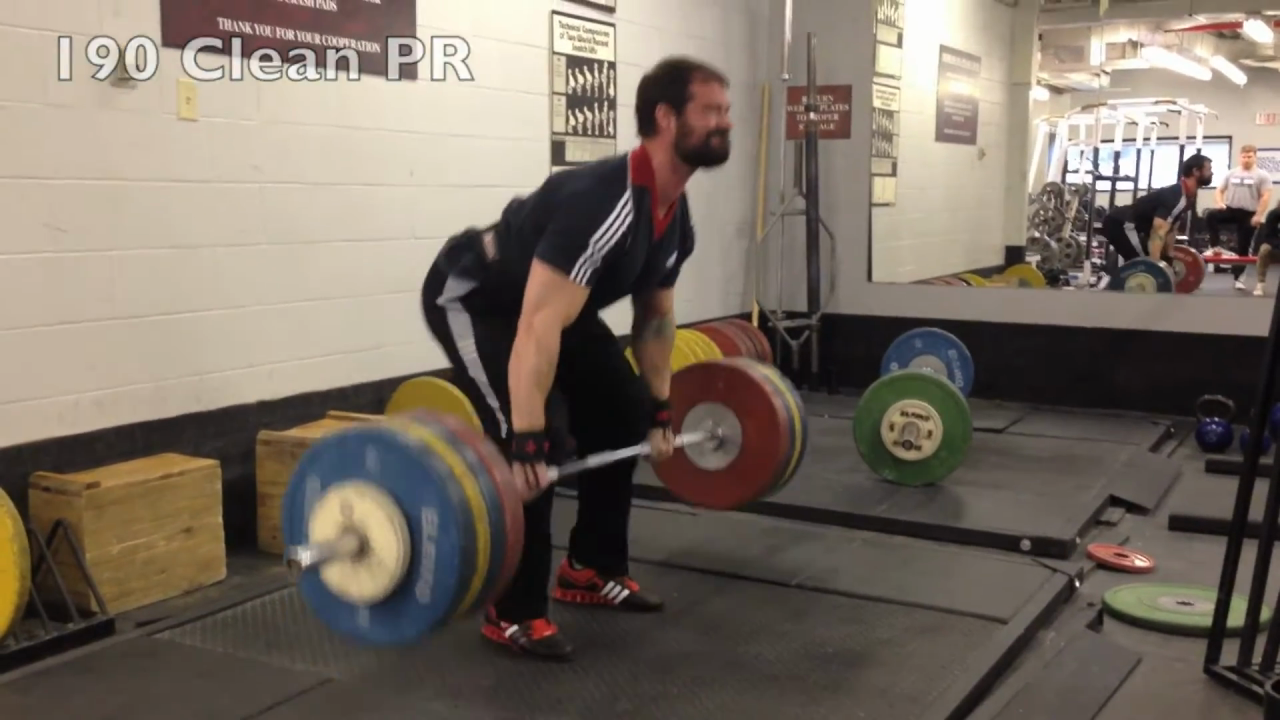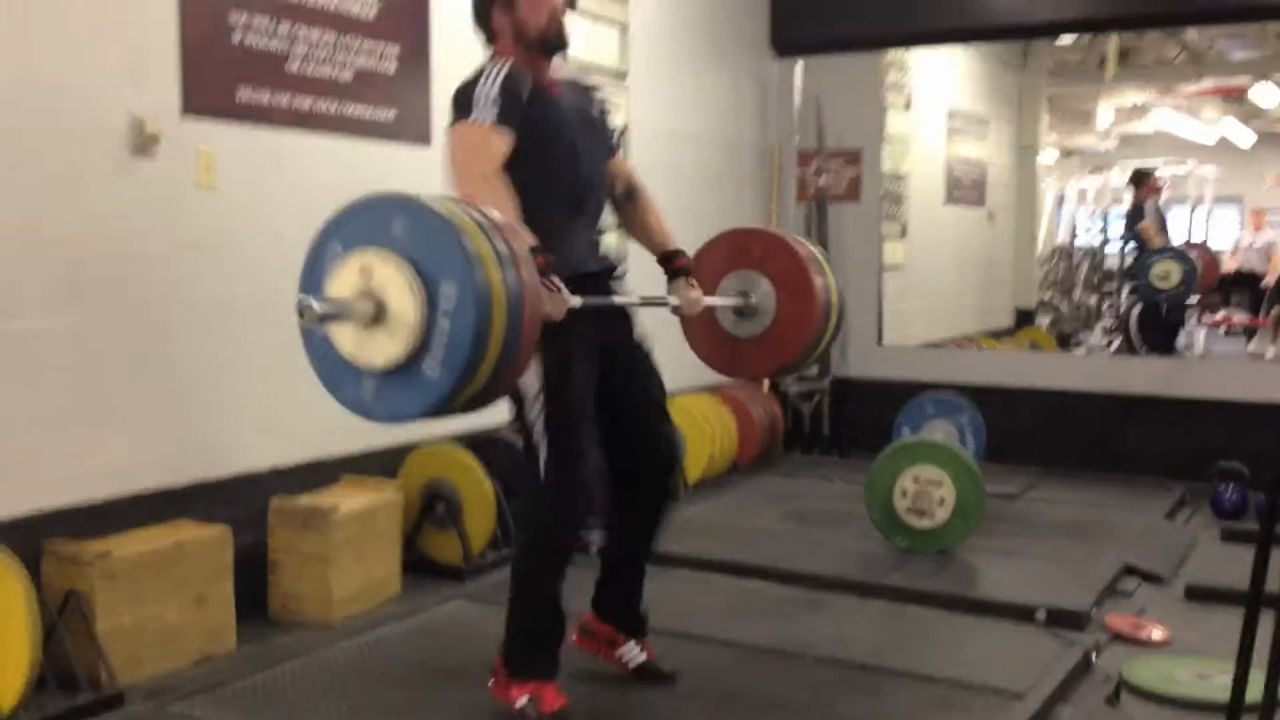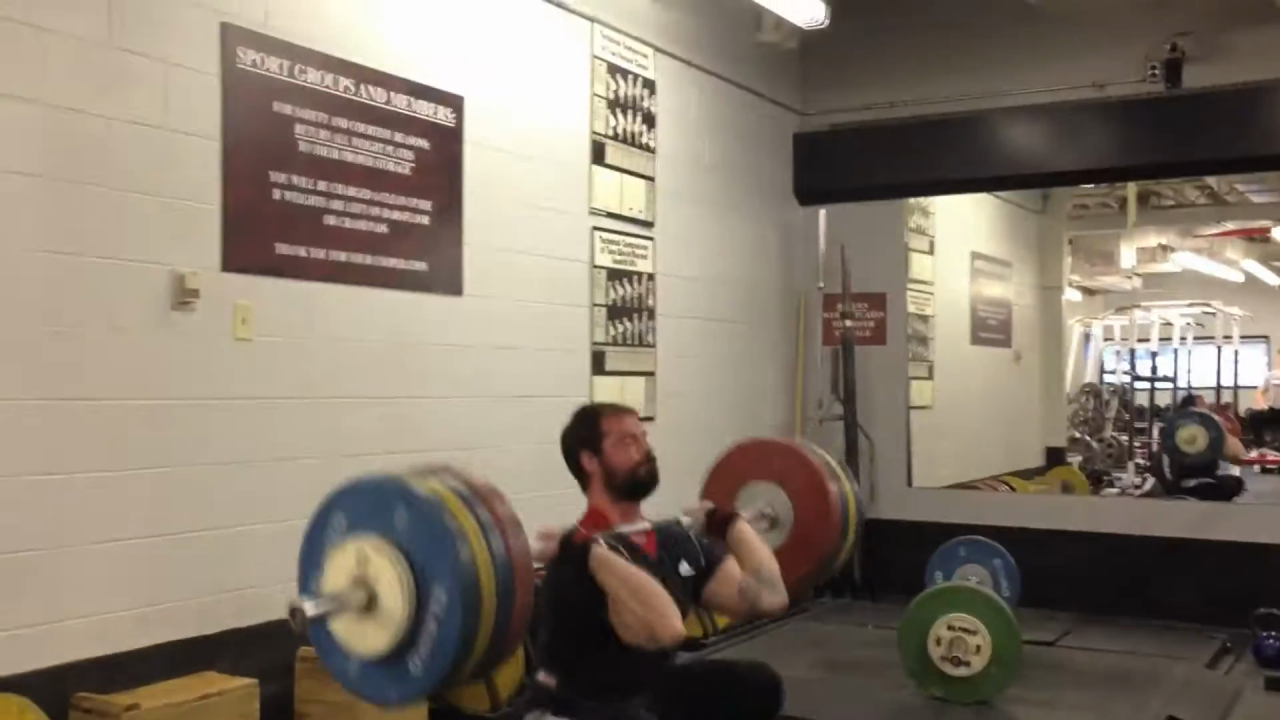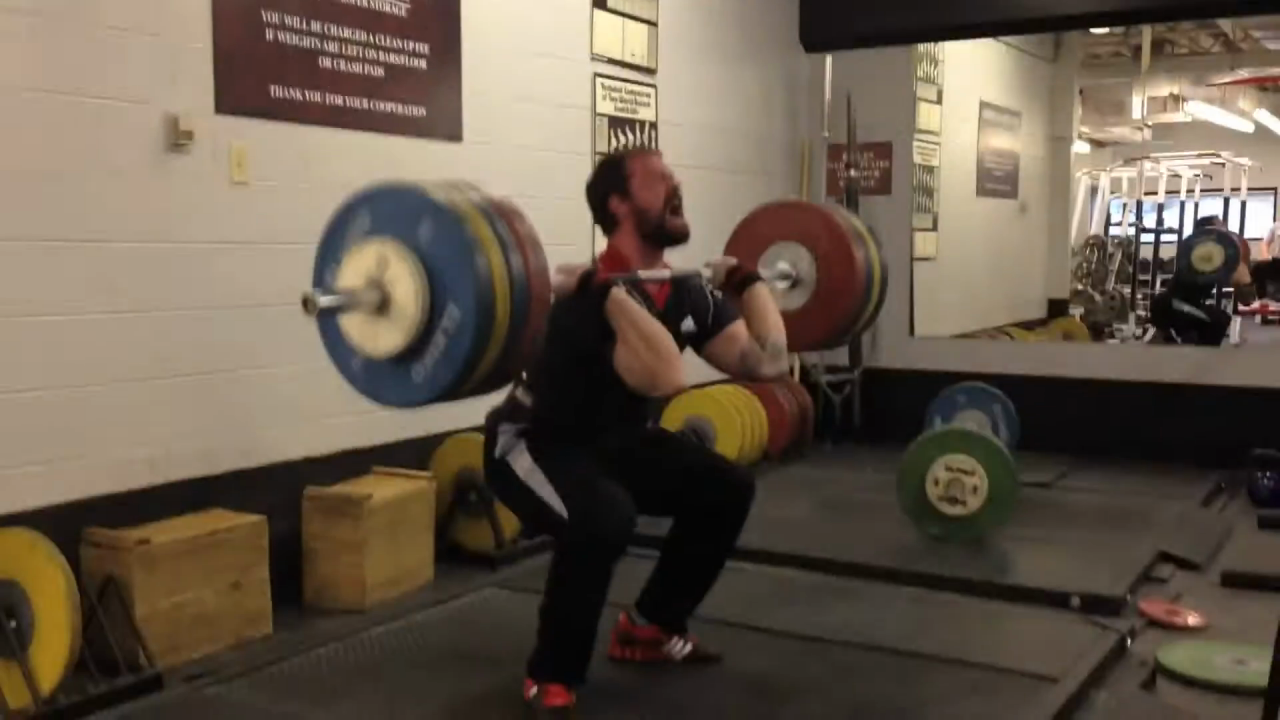
dt=0.5s
person 1, frame 1
left shoulder: (676, 219)
right shoulder: (603, 201)
left elbow: (654, 317)
right elbow: (539, 328)
left wrist: (659, 413)
right wrist: (530, 444)
left hip: (557, 304)
right hip: (474, 295)
left knee: (618, 421)
right knee: (527, 457)
left ankle: (592, 568)
right ankle: (514, 613)
person 1, frame 2
left shoulder: (578, 100)
right shoulder: (497, 84)
left elbow: (624, 186)
right elbow: (476, 172)
left wrist: (676, 265)
right wrist: (530, 264)
left hip: (597, 300)
right hip: (536, 312)
left knee: (652, 458)
right knee: (568, 477)
left ankle: (613, 621)
person 1, frame 3
left shoulder: (676, 543)
right shoulder: (583, 562)
left elbow: (769, 598)
right elbow: (664, 630)
left wrist: (725, 522)
right wrist: (591, 552)
left knee: (758, 688)
person 1, frame 4
left shoulder: (687, 293)
right shoulder: (591, 300)
left elbow: (767, 360)
right elbow: (665, 377)
left wrist: (744, 279)
right wrist: (607, 290)
left hip: (613, 443)
right hip: (535, 445)
left knee: (725, 487)
right knee: (603, 517)
left ankle: (650, 626)
